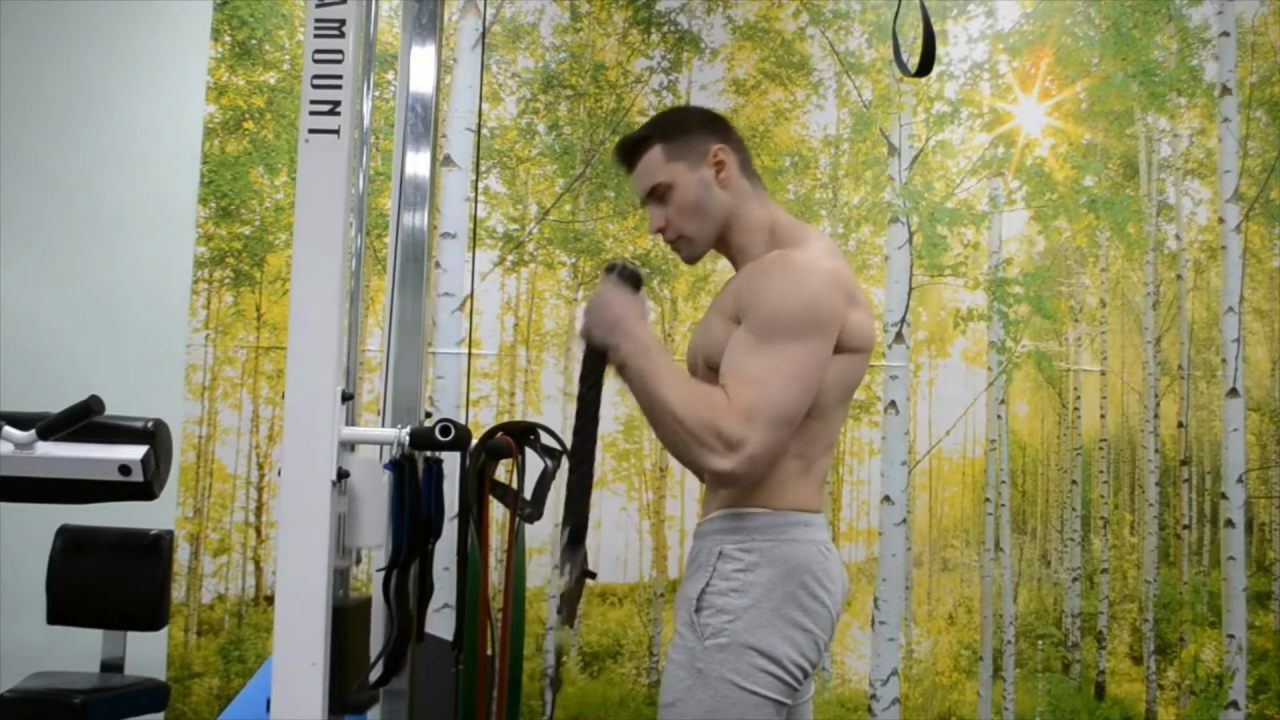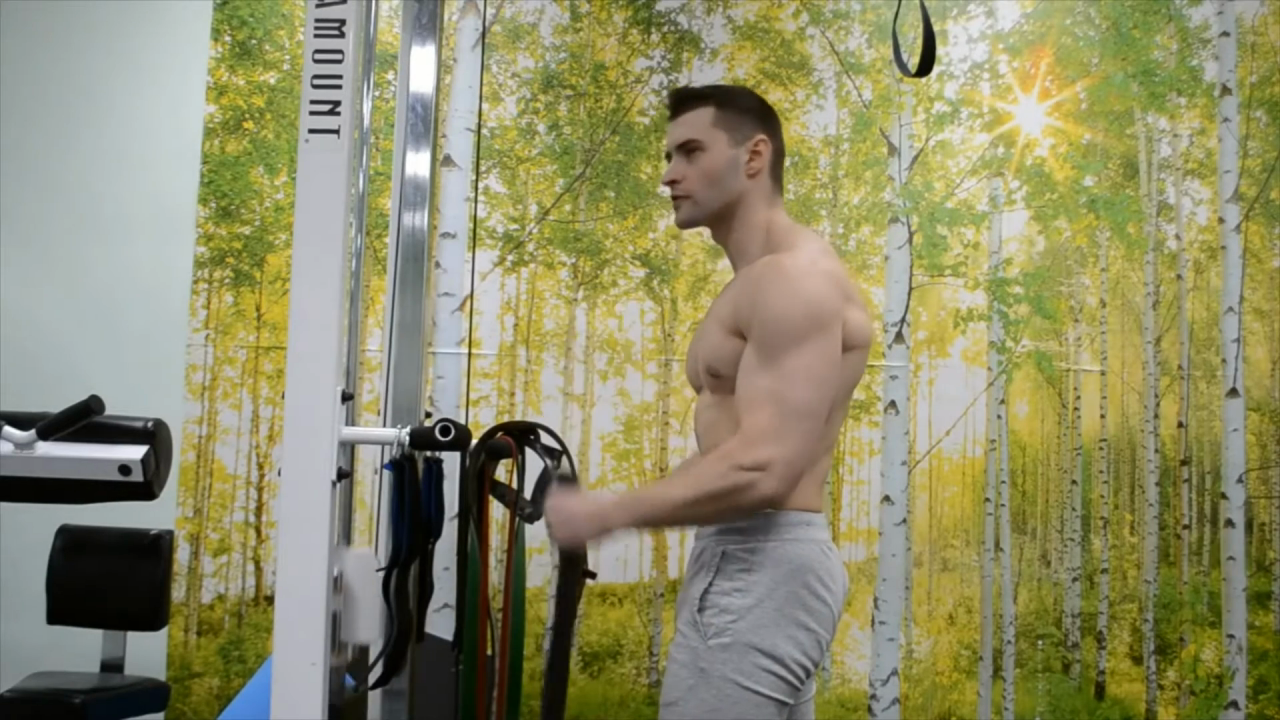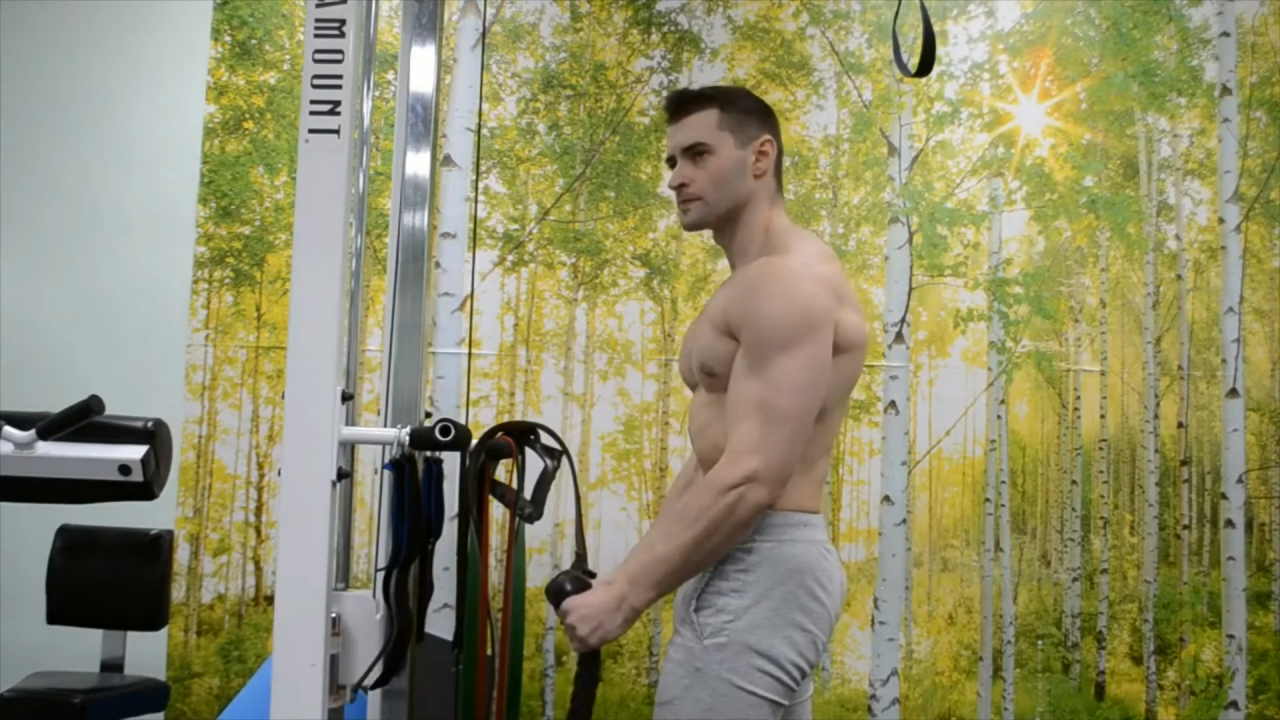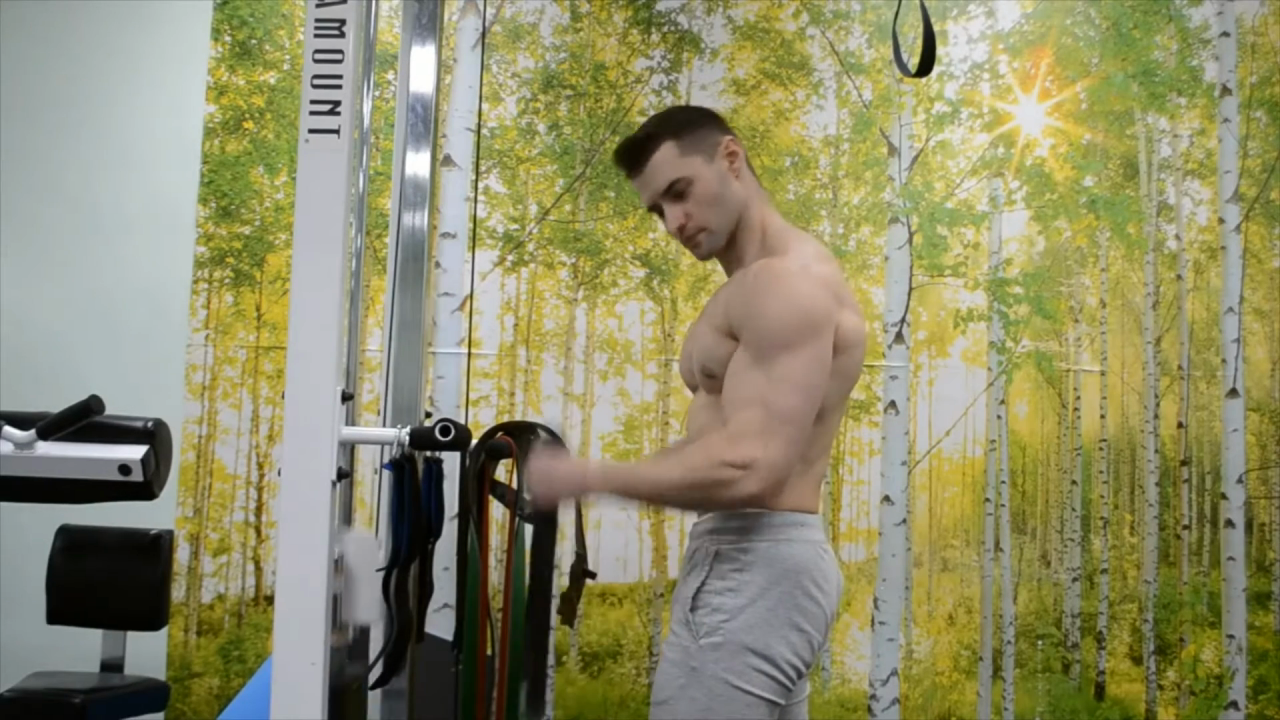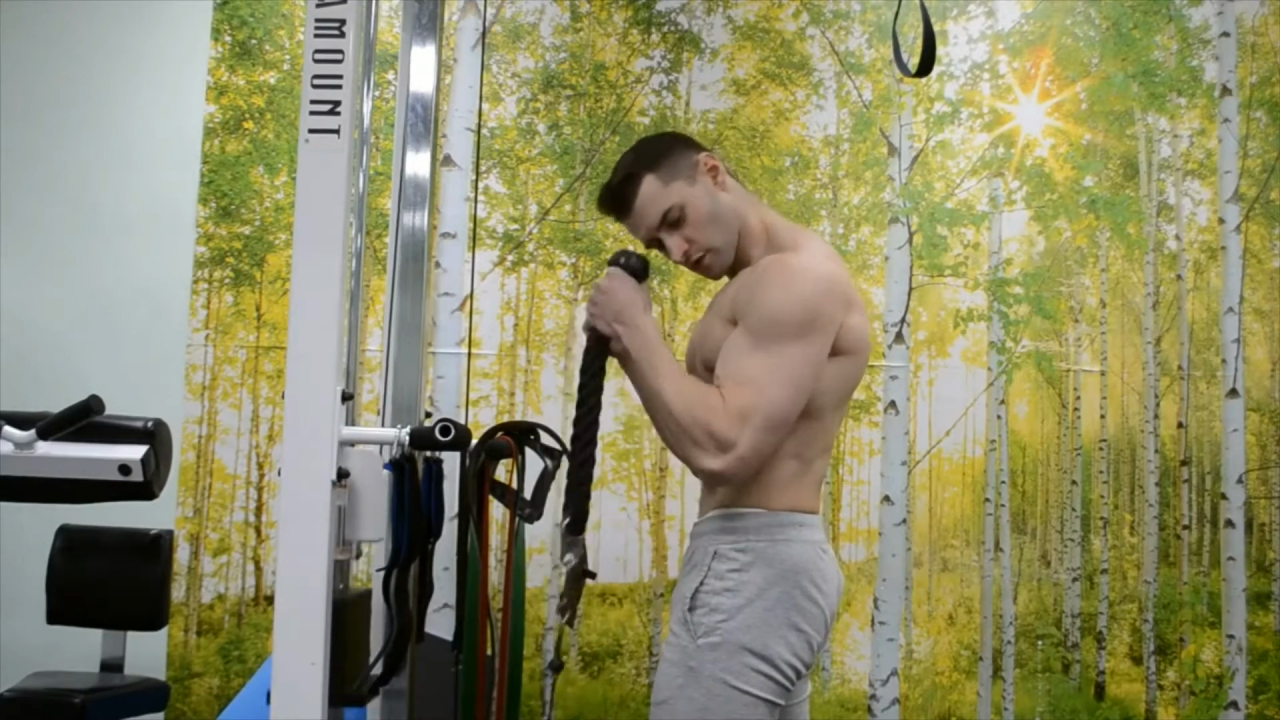
dt=0.4s
person 1, frame 1
left shoulder: (799, 274)
right shoulder: (771, 279)
left elbow: (731, 448)
right elbow: (714, 442)
left wrist: (631, 340)
right wrist: (628, 355)
left hip: (756, 568)
right hip: (763, 562)
person 1, frame 2
left shoulder: (794, 277)
right shoulder: (763, 285)
left elbow: (762, 468)
left wrist: (607, 510)
right wrist: (618, 509)
left hip: (758, 571)
right hip: (763, 564)
person 1, frame 3
left shoulder: (789, 280)
right shoulder: (756, 287)
left elbow: (752, 479)
left wrist: (626, 594)
right wrist: (629, 577)
left hip: (757, 571)
right hip: (763, 567)
person 1, frame 4
left shoulder: (789, 280)
right shoulder: (759, 287)
left elbow: (748, 467)
left wrist: (589, 476)
right wrist: (605, 476)
left hip: (752, 569)
right hip: (760, 563)
person 1, frame 5
left shoulder: (797, 277)
right shoulder: (763, 286)
left elbow: (723, 448)
right elbow: (713, 448)
left wrist: (638, 329)
right wrist: (629, 346)
left hip: (751, 568)
right hip: (762, 563)
